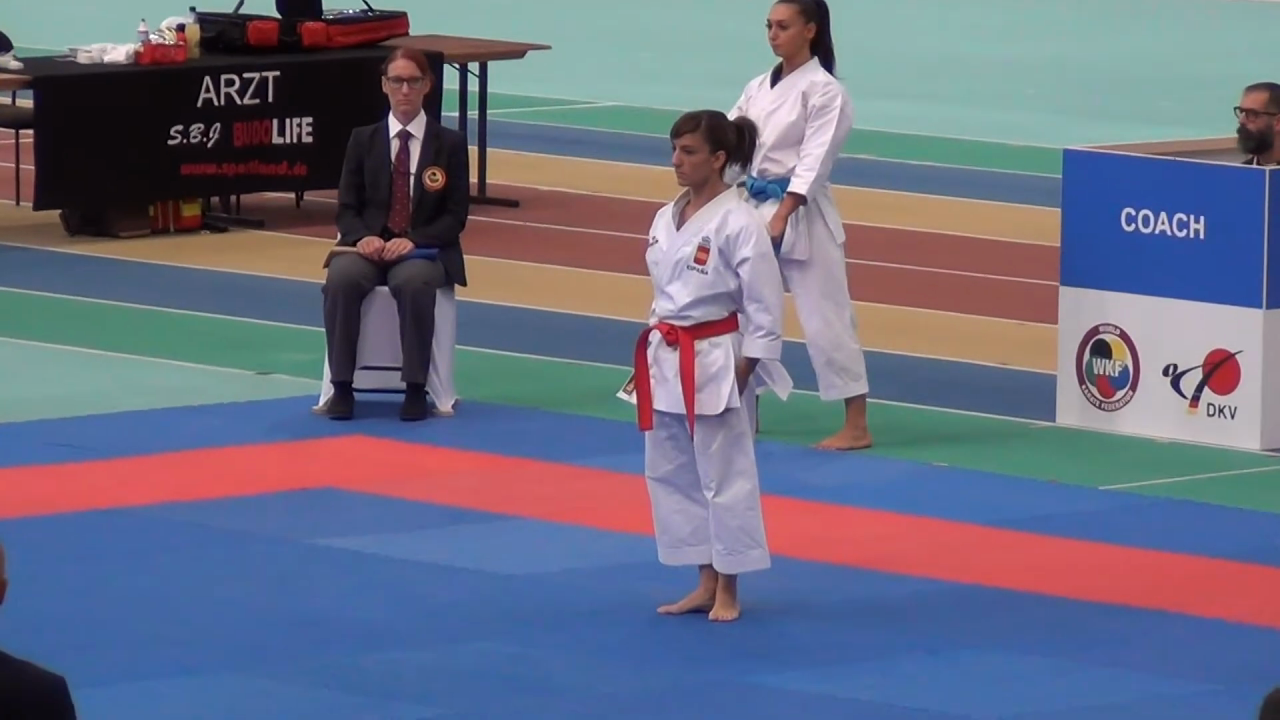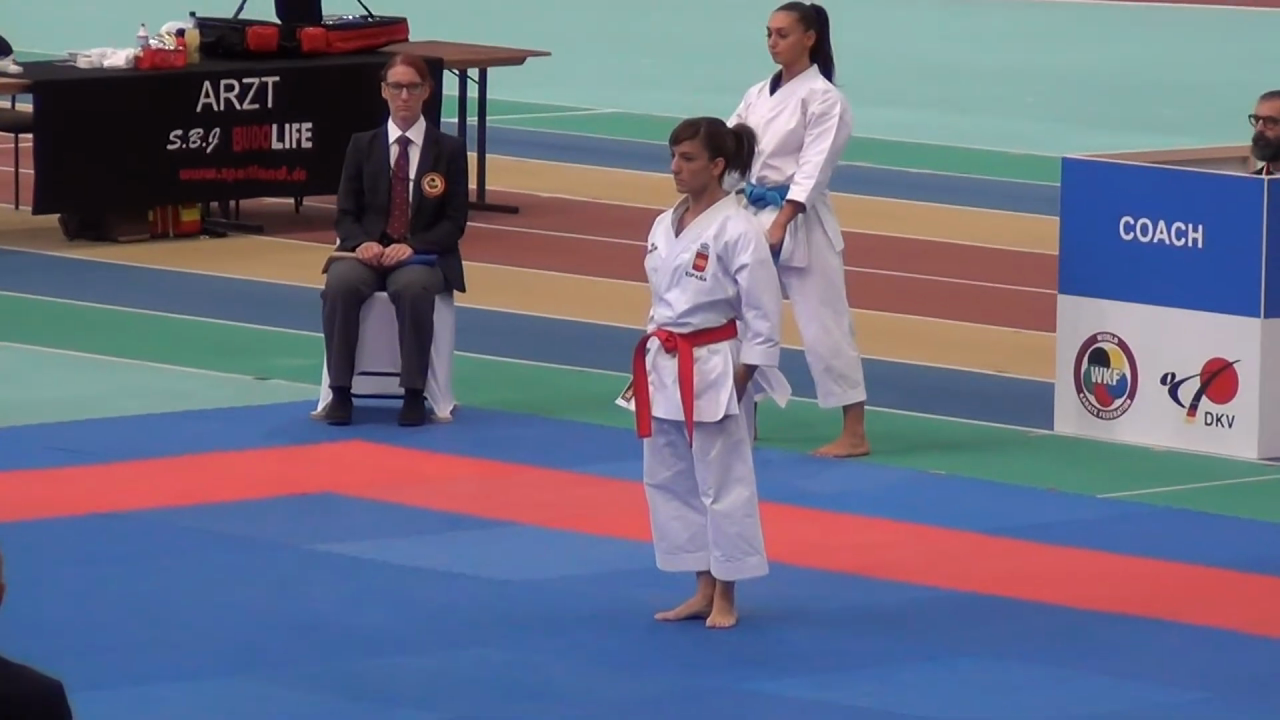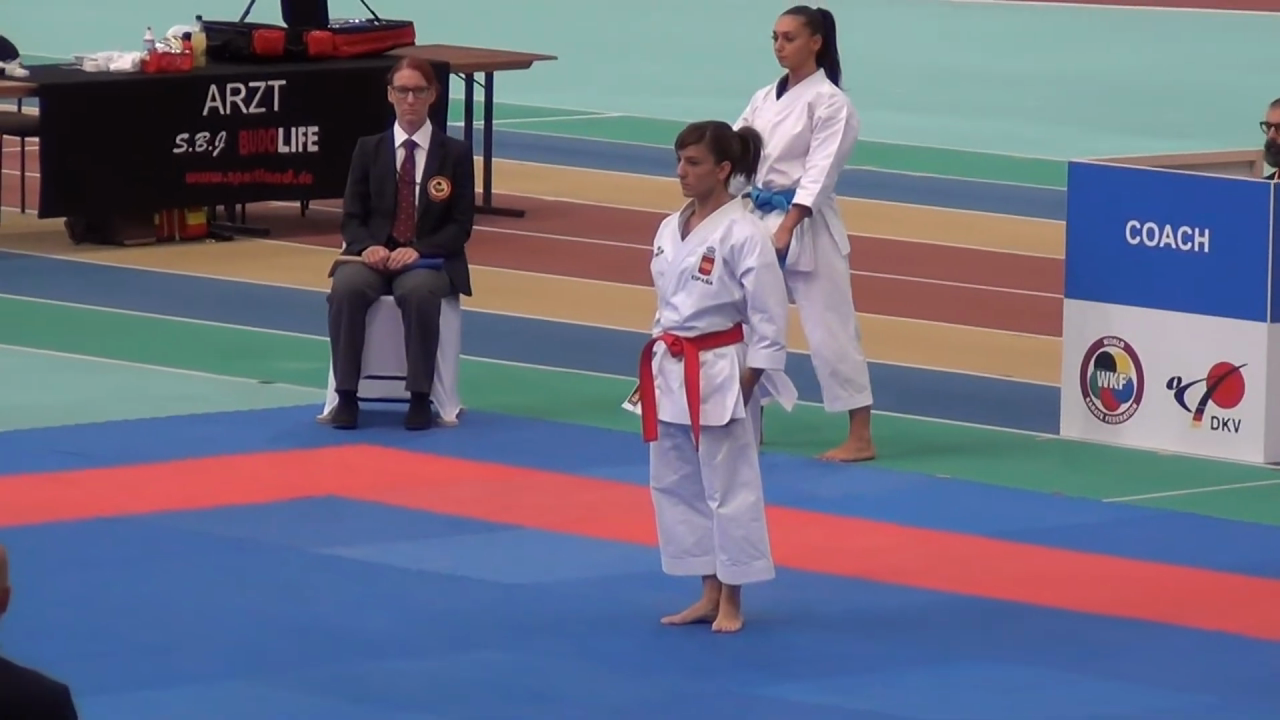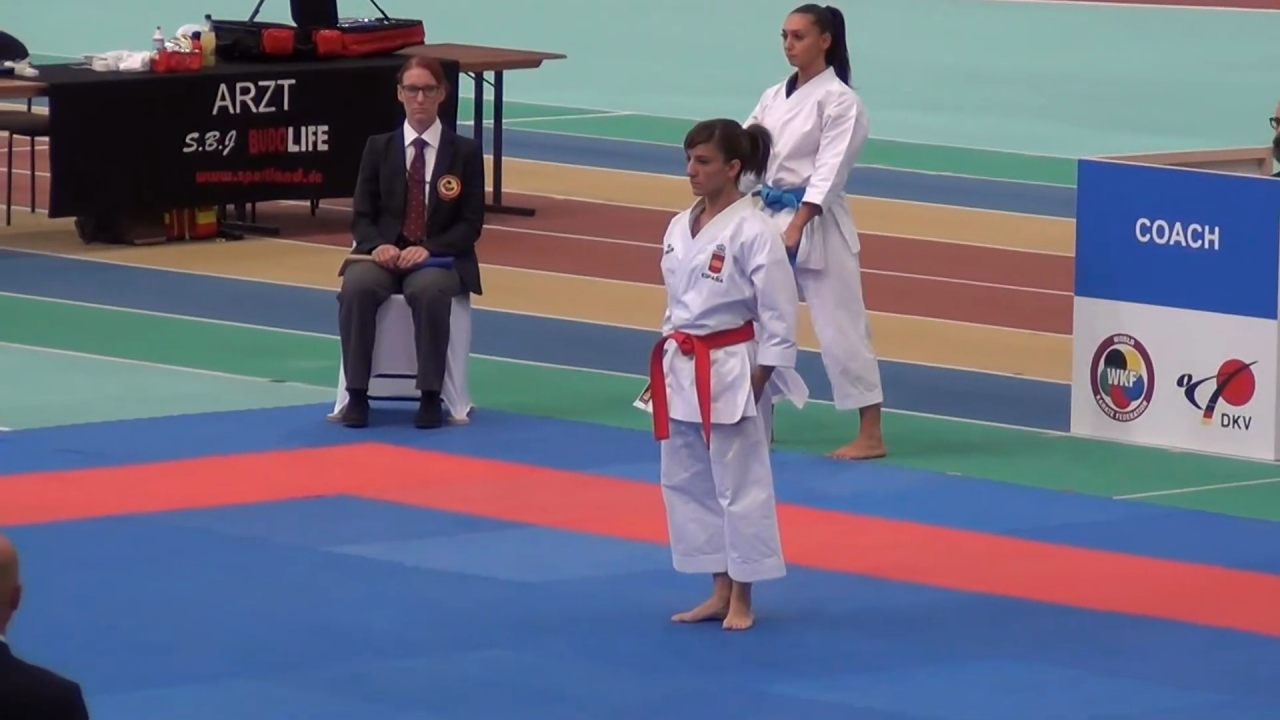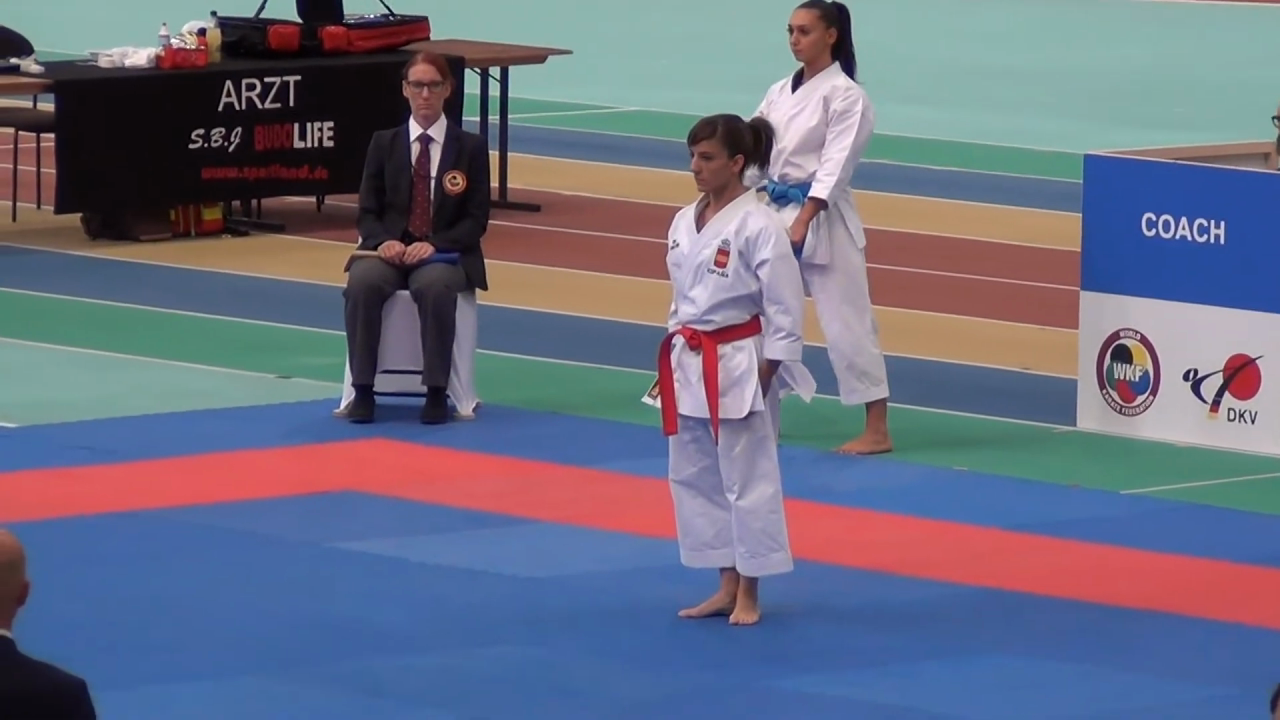
dt=0.3s
person 1, frame 1
left shoulder: (739, 223)
right shoulder: (666, 218)
left elbow: (765, 306)
left wrist: (743, 372)
right wrist: (653, 353)
left hip: (714, 362)
right hip: (665, 360)
left knee: (724, 477)
right knee: (671, 475)
left ankle: (727, 590)
right ankle: (705, 584)
person 1, frame 2
left shoulder: (737, 230)
right shoulder: (664, 225)
left elbow: (763, 313)
left wrist: (742, 379)
right wrist: (650, 361)
left hip: (712, 369)
right hip: (665, 367)
left knee: (723, 484)
right knee: (671, 482)
left ankle: (725, 598)
right ankle: (703, 590)
person 1, frame 3
left shoulder: (744, 234)
right shoulder: (670, 229)
left elbow: (769, 317)
left wrist: (748, 384)
right wrist: (655, 364)
left hip: (719, 373)
right hip: (671, 371)
left knee: (729, 488)
right knee: (676, 486)
left ankle: (731, 601)
right ankle: (709, 593)
person 1, frame 4
left shoulder: (754, 232)
right shoulder: (681, 226)
left elbow: (780, 316)
left wrist: (758, 383)
right wrist: (667, 362)
left hip: (729, 371)
right hip: (681, 369)
left knee: (741, 485)
right knee: (688, 483)
left ankle: (742, 599)
right ankle: (720, 592)
person 1, frame 5
left shoulder: (759, 226)
right shoulder: (684, 221)
left elbow: (785, 311)
left wrist: (766, 377)
right wrist: (674, 358)
left hip: (736, 366)
right hip: (688, 365)
left knee: (747, 481)
right knee: (695, 478)
left ankle: (748, 593)
right ankle: (726, 586)
person 2, frame 1
left shoulder: (824, 89)
right shoulder: (759, 86)
left elbow: (814, 161)
left wrist: (781, 217)
left hip: (801, 212)
right hip: (753, 207)
left knee: (824, 315)
left ankle: (856, 425)
person 2, frame 2
left shoulder: (823, 97)
right shoulder: (759, 94)
left elbow: (813, 168)
left wrist: (780, 225)
left hip: (800, 221)
right hip: (753, 215)
left knee: (823, 323)
left ankle: (854, 433)
person 2, frame 3
left shoulder: (830, 102)
right shoulder: (765, 98)
left elbow: (819, 173)
left wrist: (787, 229)
left hip: (807, 225)
right hip: (759, 219)
left knee: (829, 327)
left ankle: (860, 436)
right ankle: (748, 422)
person 2, frame 4
left shoulder: (839, 100)
right shoulder: (774, 97)
left elbow: (829, 171)
left wrist: (796, 227)
left hip: (817, 225)
right hip: (770, 219)
left knee: (839, 326)
left ankle: (870, 435)
person 2, frame 5
left shoulder: (845, 95)
right shoulder: (779, 92)
left elbow: (835, 166)
left wrist: (802, 221)
left hip: (823, 220)
right hip: (775, 214)
left knee: (845, 322)
left ankle: (877, 430)
right ankle: (764, 416)
person 3, frame 1
left shoulder: (450, 143)
right shoulder: (362, 139)
left elbow: (456, 216)
right elbow: (346, 208)
left wrist: (413, 240)
right wrist: (362, 237)
left hip: (424, 250)
right hip: (369, 245)
left knee: (413, 283)
right knee: (340, 279)
left ankle: (416, 387)
right ankle: (342, 386)
person 3, frame 2
left shoulder: (450, 149)
right shoulder: (362, 145)
left elbow: (454, 222)
right elbow: (345, 213)
left wrist: (413, 246)
right wrist: (362, 242)
left hip: (424, 256)
right hip: (368, 250)
left knee: (412, 288)
right knee: (340, 284)
left ankle: (414, 394)
right ankle: (340, 392)
person 3, frame 3
left shoulder: (456, 153)
right shoulder: (368, 148)
left elbow: (460, 225)
right elbow: (351, 217)
left wrist: (418, 250)
right wrist: (368, 246)
left hip: (430, 260)
right hip: (374, 254)
left knee: (418, 292)
right knee: (345, 288)
left ankle: (420, 397)
right ankle: (346, 395)
person 3, frame 4
left shoulder: (466, 151)
right shoulder: (378, 147)
left elbow: (471, 224)
right elbow: (362, 216)
left wrist: (428, 249)
right wrist: (378, 245)
left hip: (440, 258)
right hip: (384, 253)
left knee: (429, 291)
right knee: (356, 287)
left ankle: (430, 396)
right ankle: (357, 394)
person 3, frame 5
left shoulder: (471, 147)
right shoulder: (383, 143)
left elbow: (476, 220)
right elbow: (367, 212)
left wrist: (434, 245)
right wrist: (383, 241)
left hip: (445, 254)
right hip: (390, 248)
left knee: (434, 287)
right knee: (361, 283)
left ankle: (436, 392)
right ankle: (363, 390)
